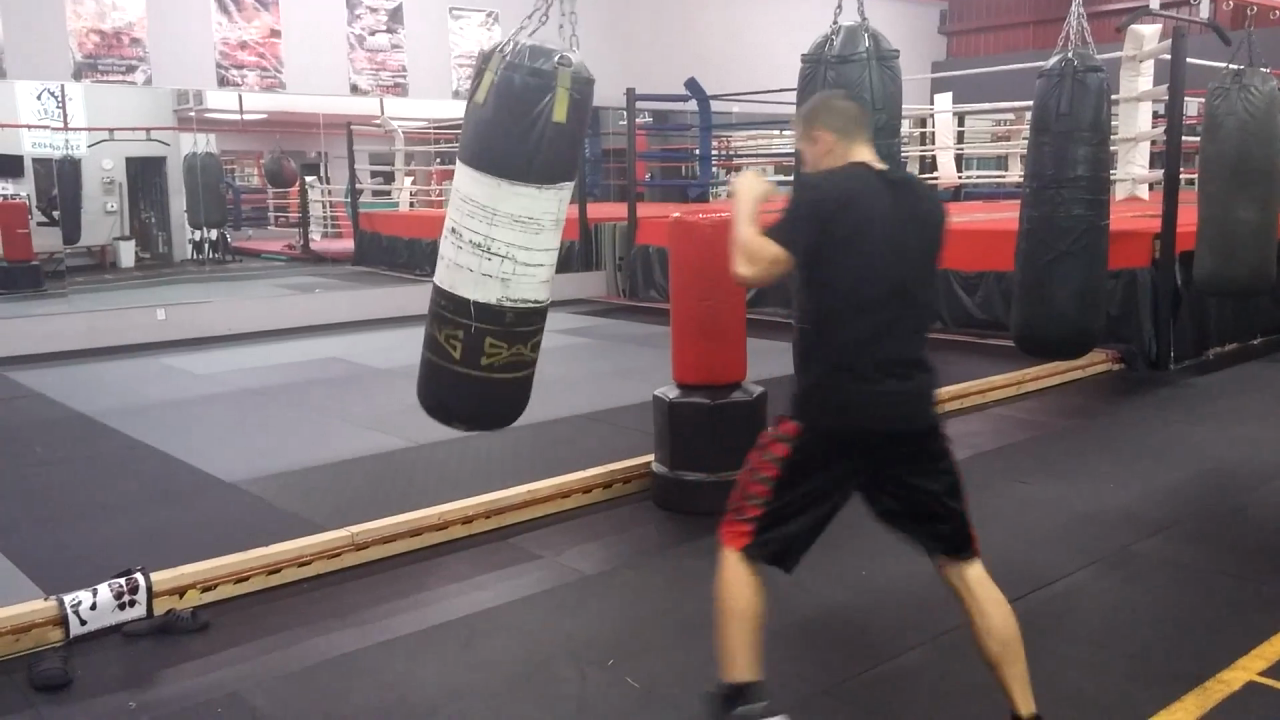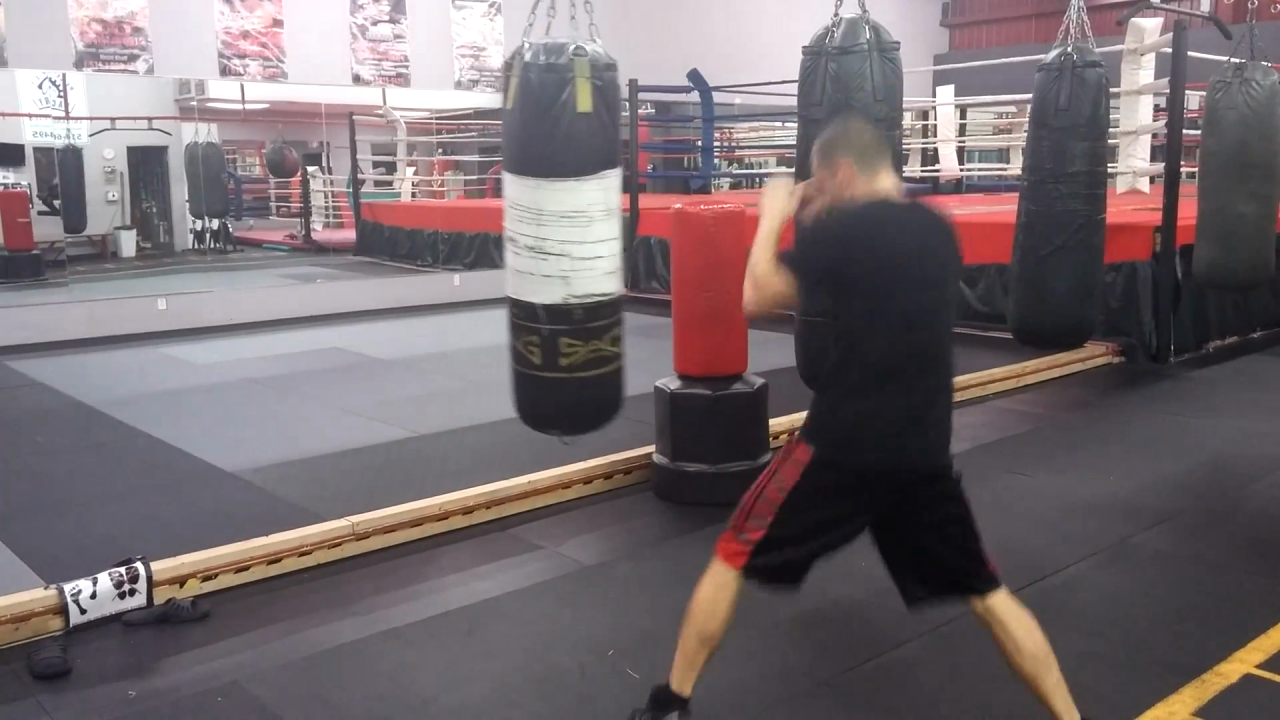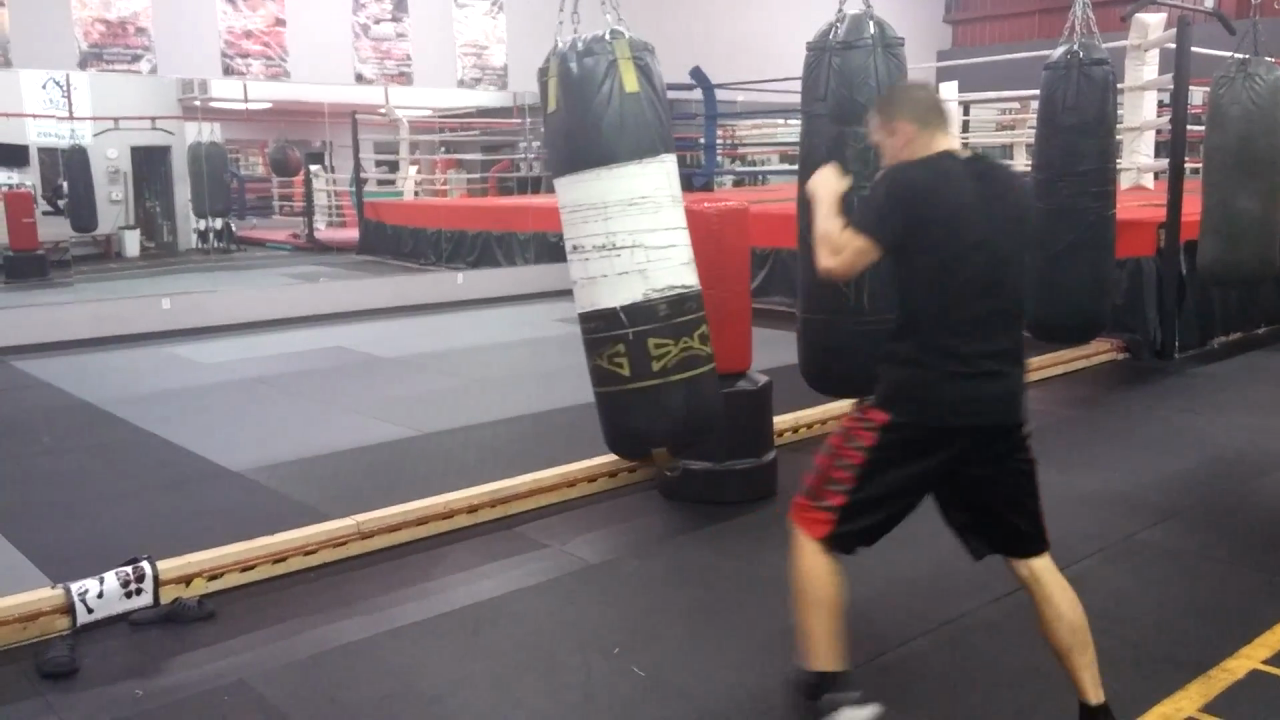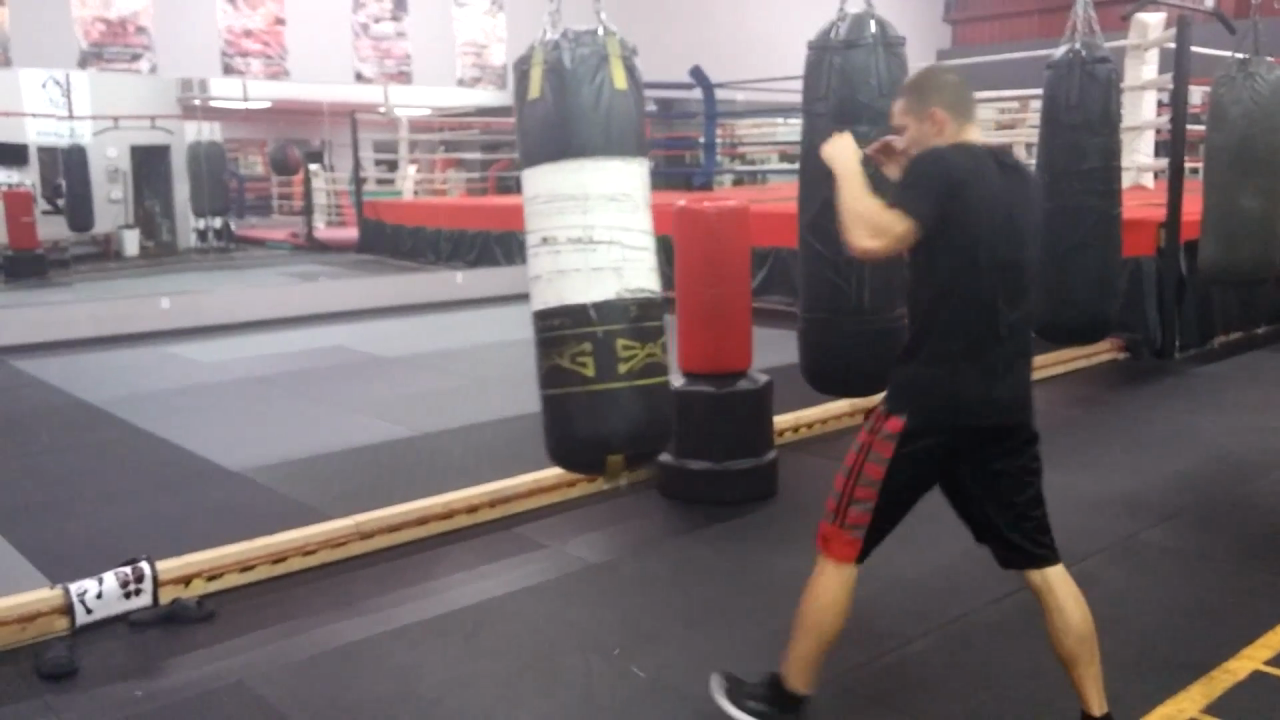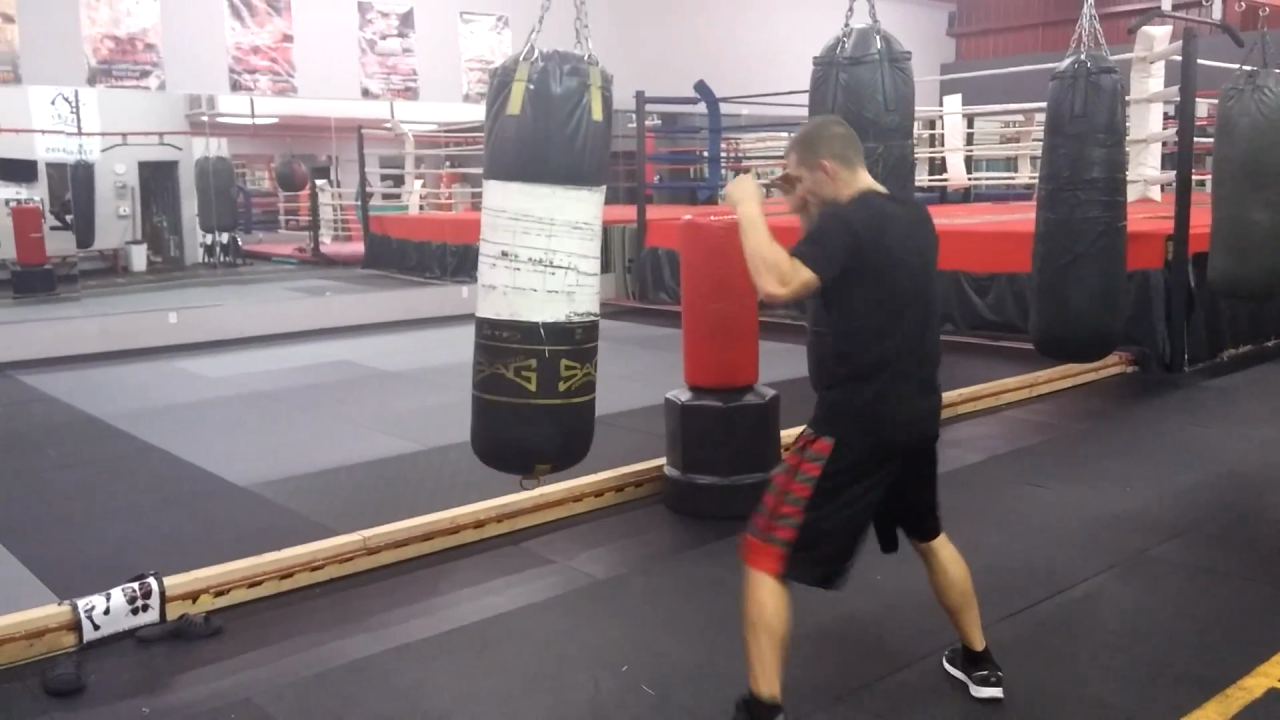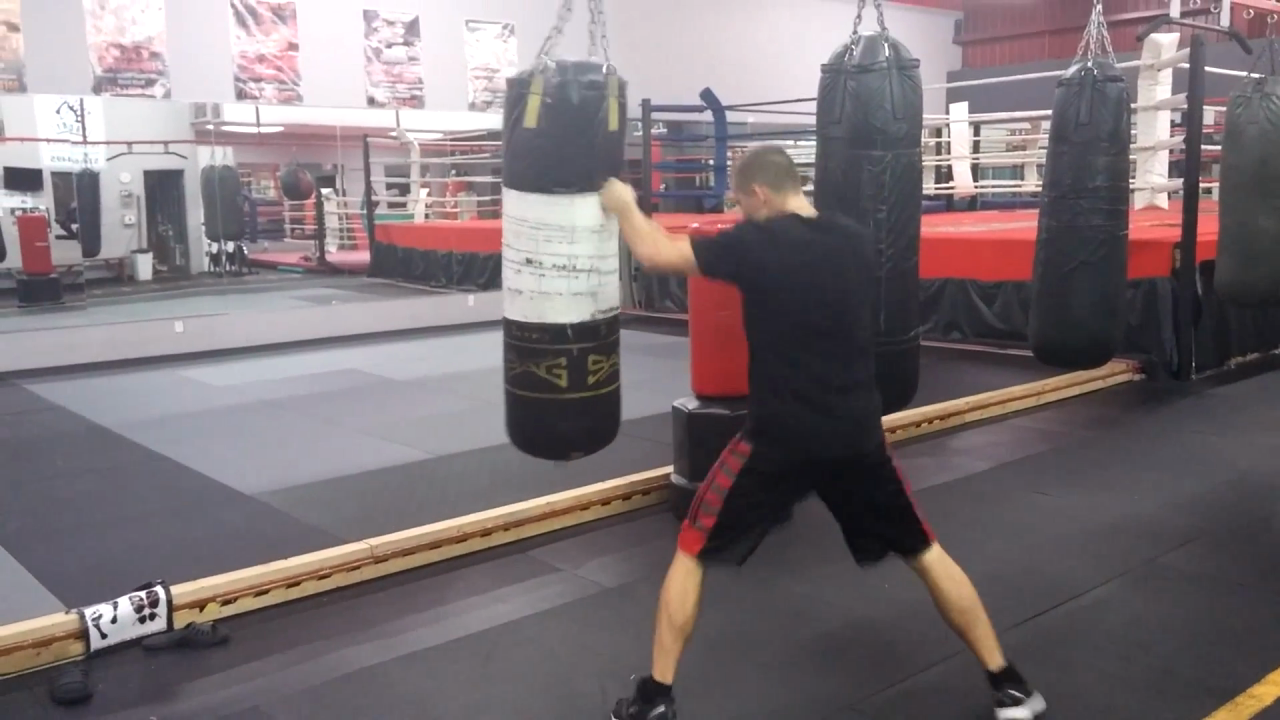
dt=0.5s
person 1, frame 1
left shoulder: (823, 194)
right shoulder: (925, 202)
left elbow: (753, 268)
left wrist: (747, 197)
left hip: (830, 414)
right hip: (910, 415)
left knee: (739, 543)
right knee: (965, 566)
person 1, frame 2
left shoulder: (840, 229)
right shoulder: (938, 231)
left elbow: (760, 297)
left wrist: (771, 217)
left hip: (842, 446)
right hip: (924, 453)
left knee: (729, 558)
right knee: (987, 595)
person 1, frame 3
left shoulder: (908, 182)
right shoulder: (1012, 190)
left elbow: (835, 261)
left wrist: (826, 194)
left hip: (916, 403)
right hip: (998, 406)
left knee: (813, 526)
right knee: (1032, 562)
person 1, frame 4
left shoulder: (944, 170)
right shoulder: (1017, 179)
left elbow: (874, 240)
left wrist: (844, 163)
right wrist: (912, 174)
left hip: (929, 400)
right hip: (1006, 405)
left knee: (839, 546)
right knee: (1040, 565)
person 1, frame 5
left shoulder: (846, 221)
right shoulder: (913, 216)
left elbow: (778, 284)
left wrist: (748, 205)
right wrist: (815, 213)
left hip: (852, 424)
right hip: (916, 416)
left knee: (766, 559)
right knee: (928, 537)
right ankle: (980, 663)
person 1, frame 6
left shoulder: (753, 243)
right shoulder: (855, 241)
left elbow: (659, 254)
left wrist: (624, 203)
left hip: (777, 438)
right hip: (857, 436)
left knee: (693, 547)
right knee: (923, 551)
